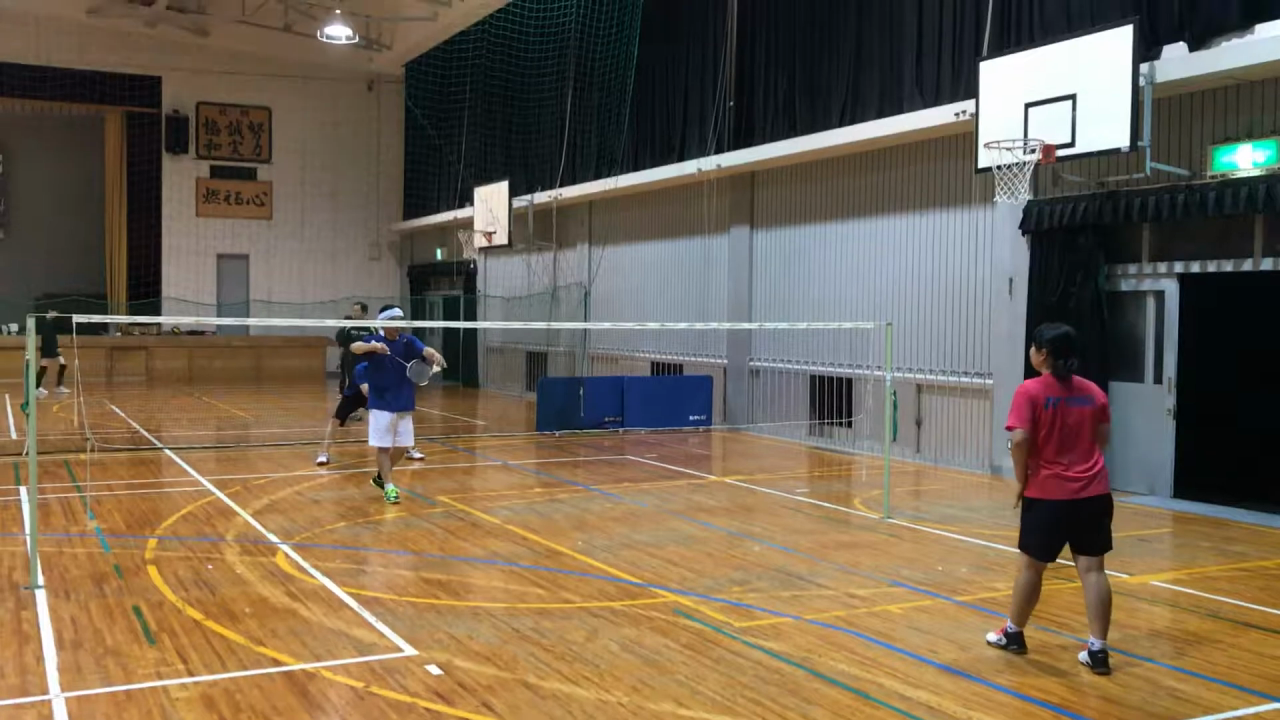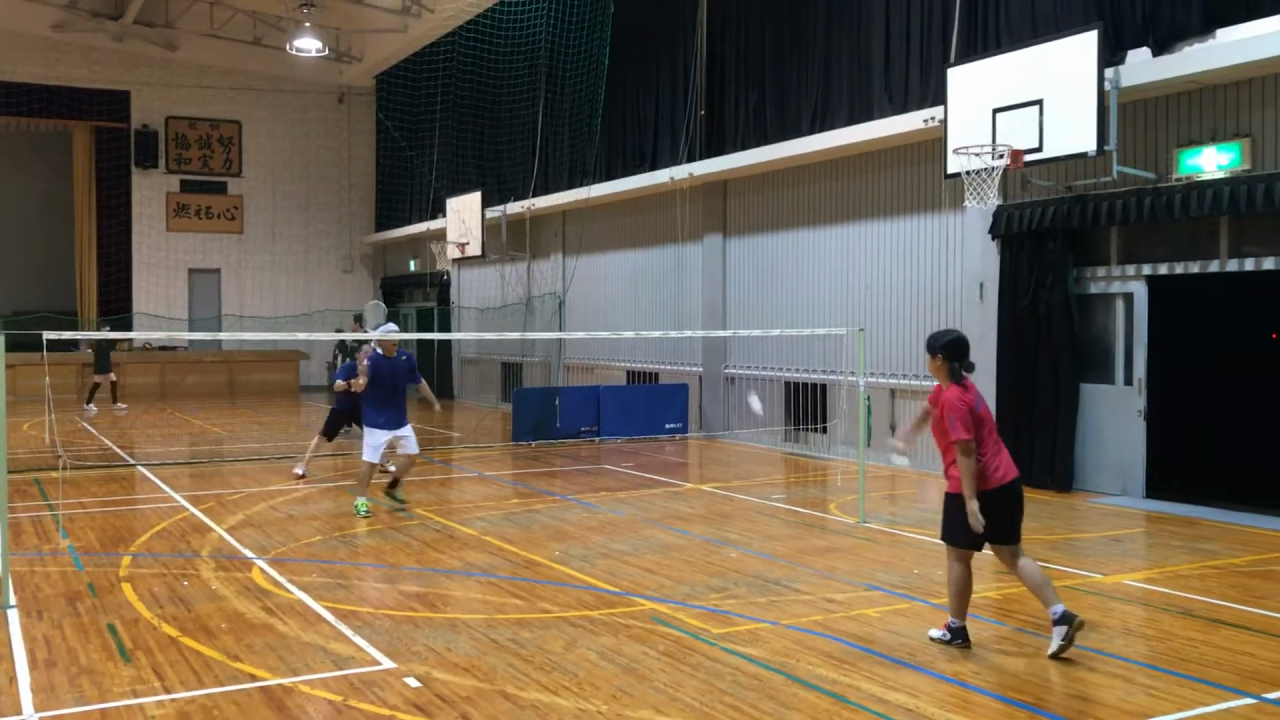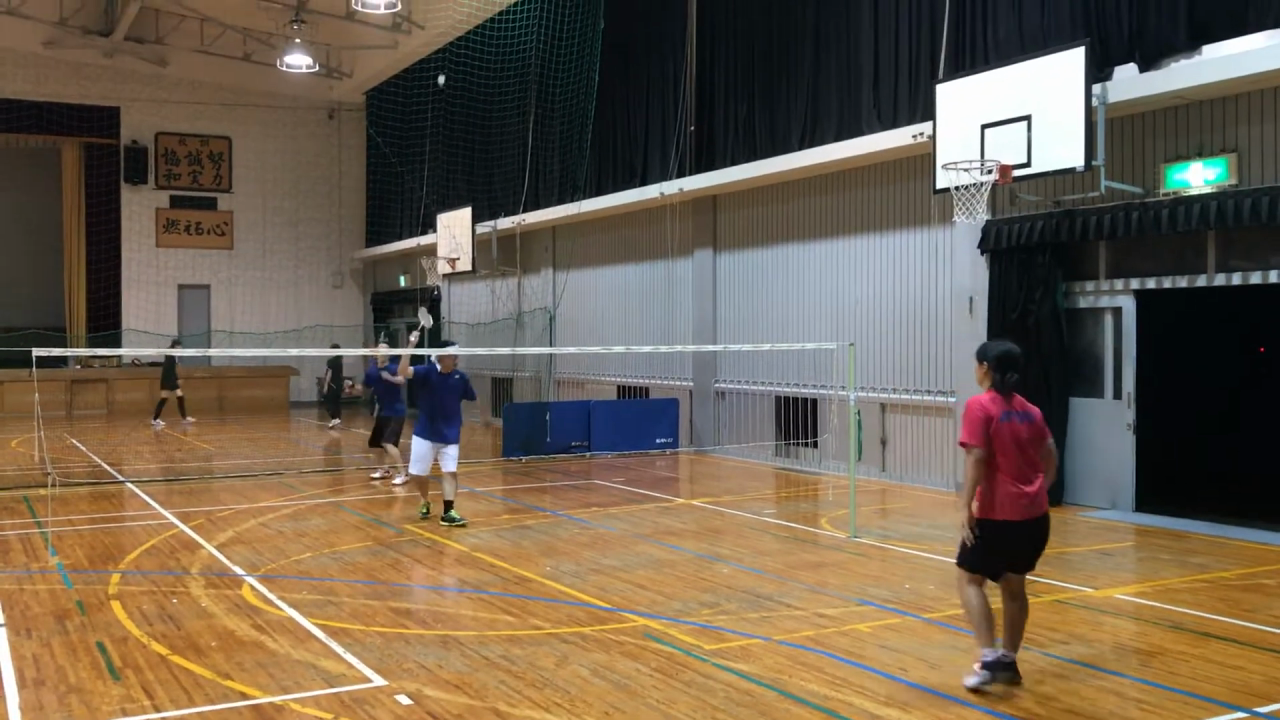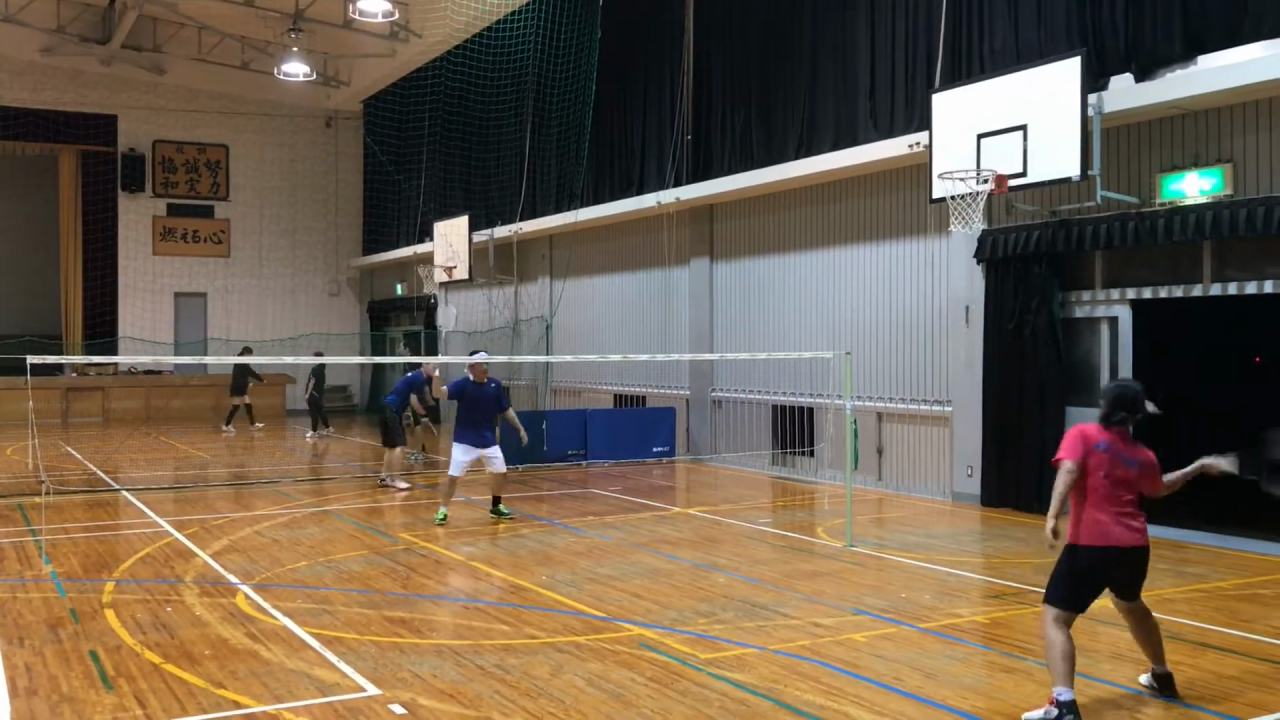
dt=1s
person 1, frame 1
left shoulder: (1030, 390)
right shoulder: (1094, 392)
left elbow: (1020, 440)
right elbow: (1102, 439)
left wrist: (1022, 481)
left hip: (1048, 494)
right hip: (1094, 493)
left knee: (1031, 566)
right knee: (1092, 569)
left ankle: (1013, 634)
right ankle: (1098, 650)
person 1, frame 2
left shoulder: (954, 398)
right shoulder: (953, 386)
left elbow: (966, 452)
right elbow: (931, 409)
left wrist: (970, 500)
right wrist: (907, 435)
left hip: (978, 489)
right hip: (1006, 483)
left knee: (957, 557)
right knee: (1013, 555)
left ankle: (956, 628)
right ankle: (1061, 616)
person 1, frame 3
left shoulder: (979, 406)
right shoulder: (1030, 410)
left elbow: (976, 460)
right elbow: (1051, 458)
left wrist: (966, 509)
left hip: (998, 514)
right hip: (1035, 513)
left knee: (969, 580)
right knee: (1012, 584)
left ankle: (994, 660)
right ankle: (1006, 660)
person 1, frame 4
left shoulder: (1081, 435)
right shoulder: (1142, 455)
left elbow: (1067, 473)
right elbow: (1158, 488)
left wrist: (1052, 517)
right wrist: (1199, 466)
left hip: (1090, 544)
right hip: (1133, 545)
left knee: (1053, 619)
right knee: (1131, 606)
right ankle: (1161, 676)
person 2, frame 1
left shoulder: (409, 341)
right shoulder: (375, 340)
left elbow: (426, 351)
right elbow: (354, 347)
left wrist: (435, 355)
right wrist: (373, 346)
left hip: (404, 405)
right hip: (381, 405)
left knee: (402, 447)
right knee: (383, 447)
left ankle: (381, 477)
right ankle: (389, 486)
person 2, frame 2
left shoulder: (407, 358)
right shoulder: (372, 360)
left elbow: (419, 382)
left wrist: (434, 402)
right wrist: (362, 376)
left hip: (400, 420)
right hip: (377, 421)
left knee: (410, 456)
right knee: (370, 462)
left ankle: (392, 488)
right ankle: (361, 500)
person 2, frame 3
left shoulder: (461, 377)
right shoulder: (427, 372)
left elbow: (472, 399)
right elbow: (403, 371)
right wrist: (411, 345)
left hip: (449, 436)
right hip: (424, 434)
left knee: (450, 472)
right knee: (418, 474)
left ankle: (449, 513)
right ankle: (425, 501)
person 2, frame 4
left shoulder: (496, 385)
right shoulder: (462, 384)
left elbow: (507, 410)
right elbow: (438, 393)
left wrist: (520, 429)
right wrist: (436, 376)
left hip: (489, 440)
right hip: (464, 441)
left knee: (500, 473)
right knee: (453, 476)
left ankle: (496, 507)
right ankle: (443, 510)
